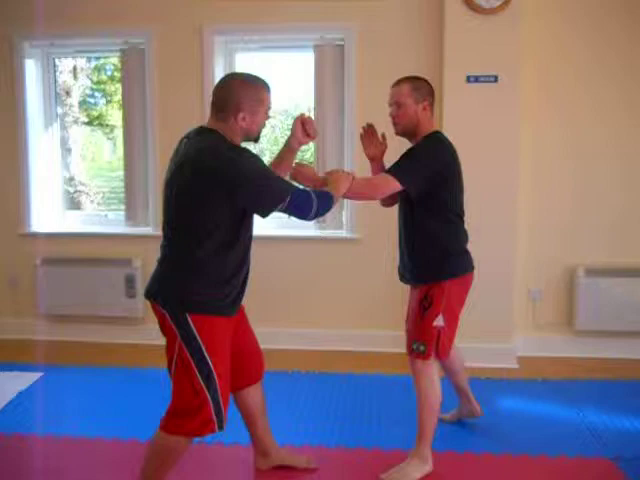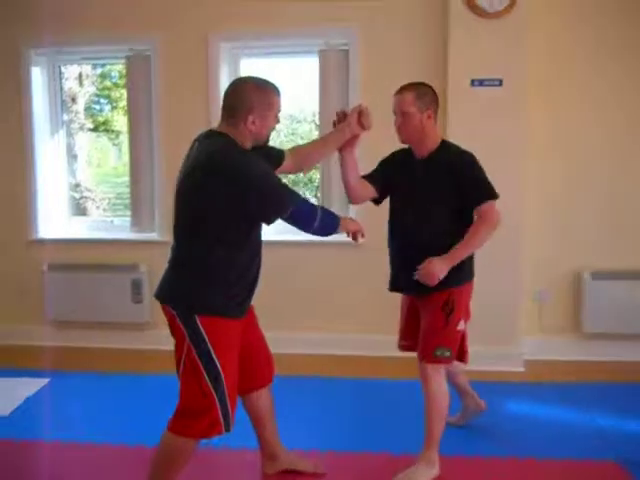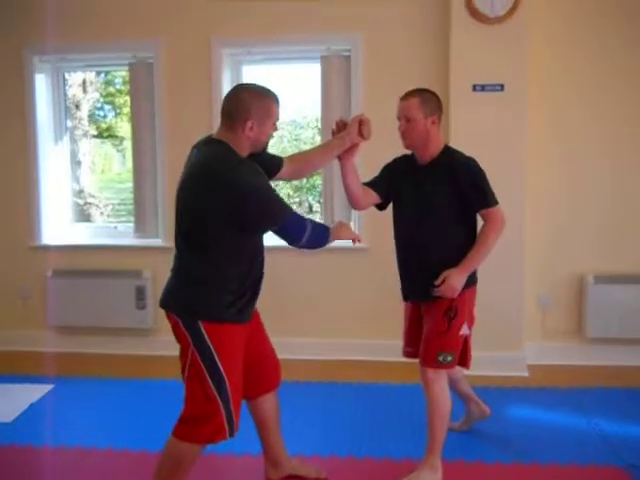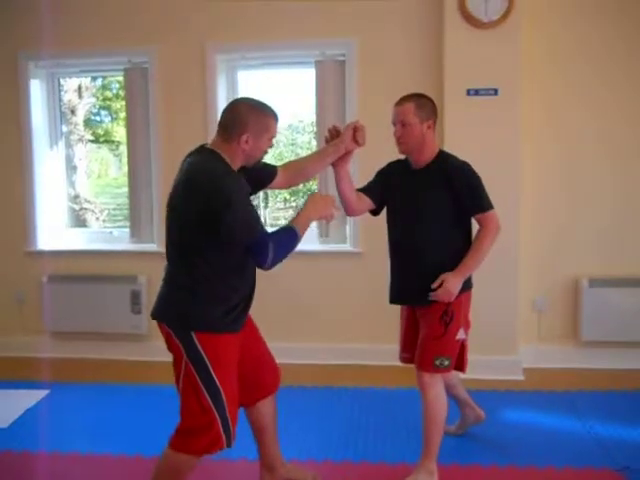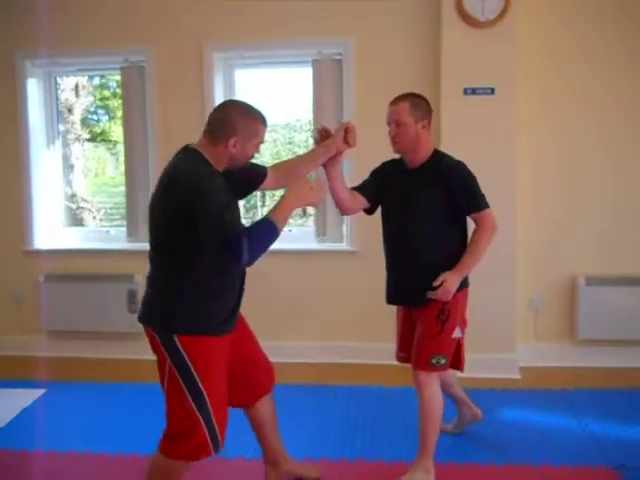
dt=0.4s
person 1, frame 1
left shoulder: (204, 144)
right shoulder: (226, 161)
left elbow: (263, 186)
right elbow: (299, 204)
left wrist: (293, 146)
right wrist: (334, 189)
left hip: (213, 294)
right hip: (192, 302)
left knee: (248, 368)
right knee: (198, 407)
person 1, frame 2
left shoulder: (221, 146)
right shoulder: (236, 166)
left elbow: (291, 161)
right elbow: (304, 216)
left wrist: (345, 132)
right wrist: (345, 223)
left hip: (224, 296)
right hip: (202, 303)
left knee: (257, 372)
right knee: (205, 408)
person 1, frame 3
left shoulder: (222, 153)
right shoulder: (232, 174)
left elbow: (289, 168)
right elbow: (298, 232)
left wrist: (344, 142)
right wrist: (337, 231)
left hip: (231, 303)
right hip: (206, 310)
left knee: (263, 376)
right knee: (209, 414)
person 1, frame 4
left shoulder: (218, 165)
right shoulder: (215, 182)
left elbow: (283, 176)
right elbow: (267, 253)
left wrist: (338, 148)
right wrist: (310, 213)
left hip: (224, 312)
right hip: (197, 321)
left knee: (262, 380)
right knee: (208, 424)
person 1, frame 5
left shoulder: (211, 167)
right shoulder: (194, 180)
left elbow: (275, 176)
right elbow: (244, 249)
left wrist: (329, 148)
right wrist: (292, 202)
left hip: (218, 314)
right hip: (184, 324)
left knee: (257, 381)
right knee: (195, 431)
person 2, frame 1
left shoulder: (432, 153)
right shoulder: (422, 152)
left elbow: (377, 191)
right elbow: (388, 198)
left wrist: (316, 178)
right wrist: (375, 159)
left hip: (442, 274)
right hip: (432, 270)
left knee: (422, 358)
right knee: (438, 345)
right ankle: (468, 404)
person 2, frame 2
left shoulder: (459, 162)
right shoulder: (396, 162)
left elbow: (490, 217)
right elbow: (356, 194)
left wrist: (447, 261)
right wrist: (346, 151)
left hip: (448, 282)
right hip: (412, 281)
left knee: (430, 365)
right knee: (435, 354)
right ankle: (470, 399)
person 2, frame 3
left shoulder: (461, 167)
right shoulder: (399, 169)
left elbow: (495, 220)
right elbow: (359, 200)
left wrist: (463, 270)
right wrist: (347, 159)
left hip: (450, 288)
right hip: (415, 286)
left knee: (432, 371)
right knee: (436, 359)
right ankle: (474, 405)
person 2, frame 4
left shoulder: (456, 172)
right shoulder: (393, 174)
left elbow: (491, 225)
right elbow: (354, 206)
left wrist: (459, 275)
right wrist: (340, 166)
left hip: (445, 292)
right hip: (410, 291)
left knee: (429, 375)
right knee: (432, 364)
right ankle: (470, 410)
person 2, frame 5
left shoulder: (451, 171)
right shoulder: (387, 173)
left elbow: (487, 224)
right elbow: (348, 205)
left wrist: (457, 274)
right wrist: (332, 167)
left hip: (441, 292)
right hip: (405, 290)
left knee: (425, 374)
right knee: (427, 363)
right ankle: (467, 409)
